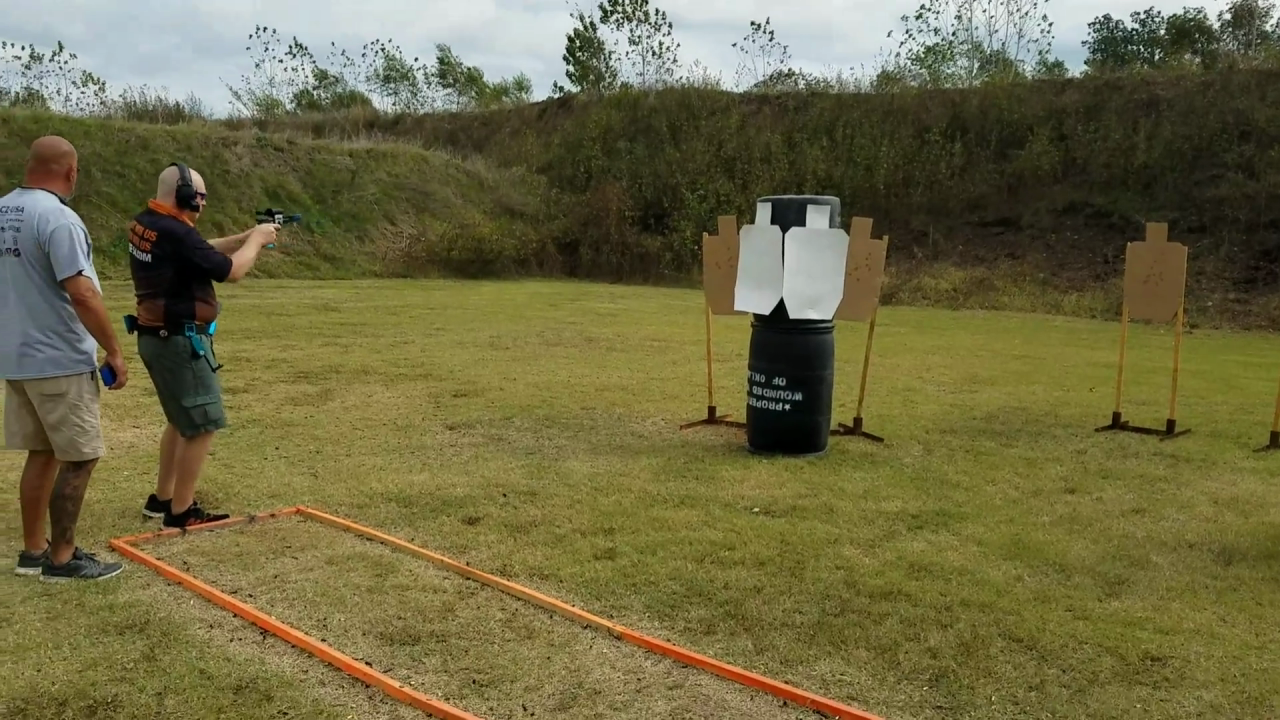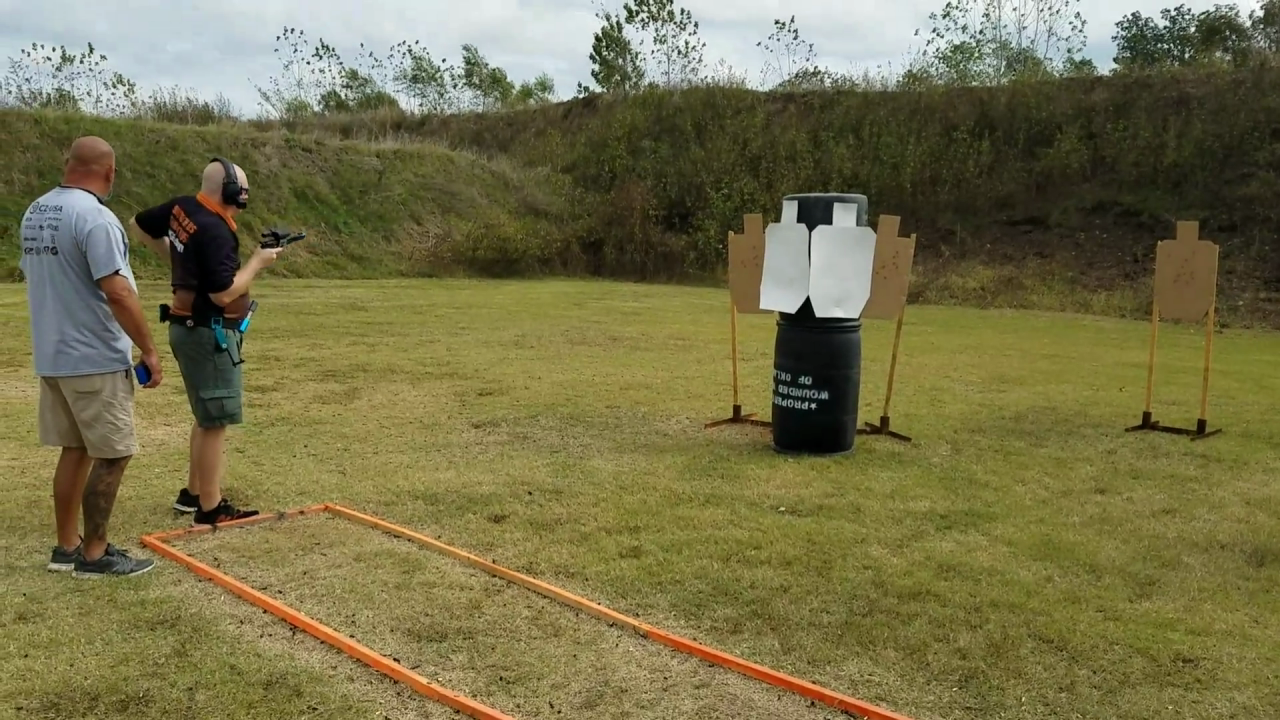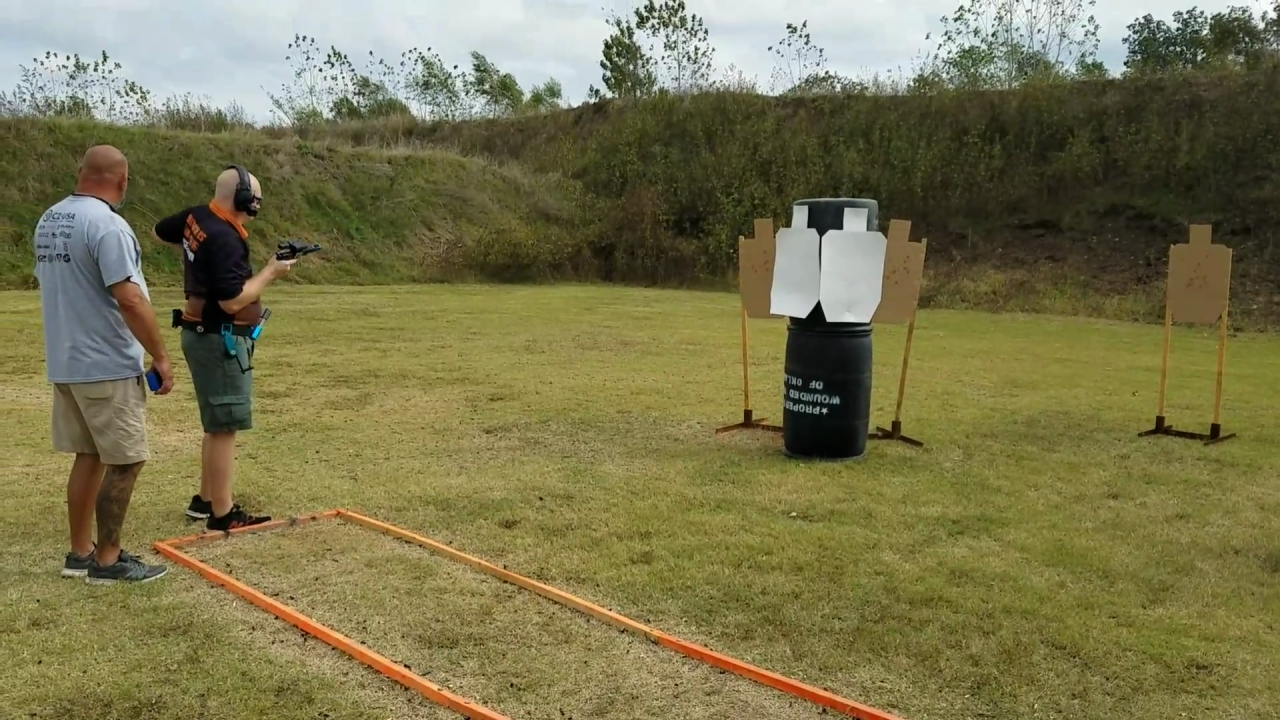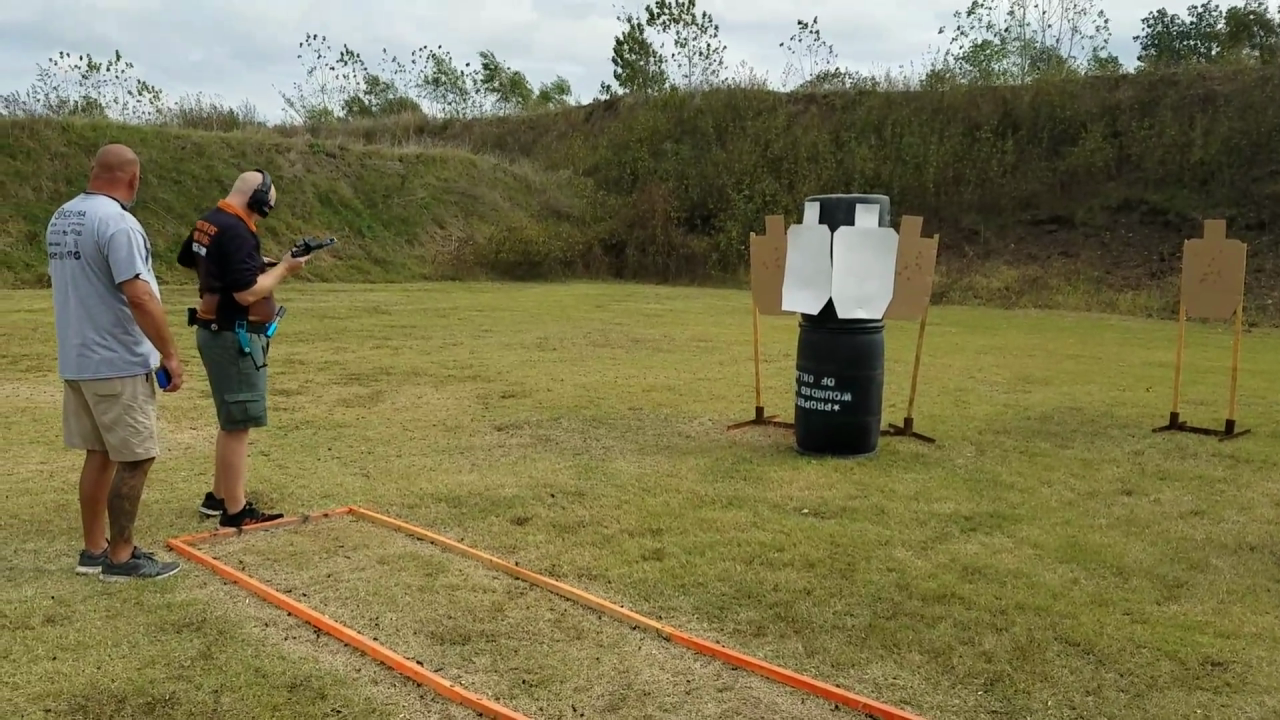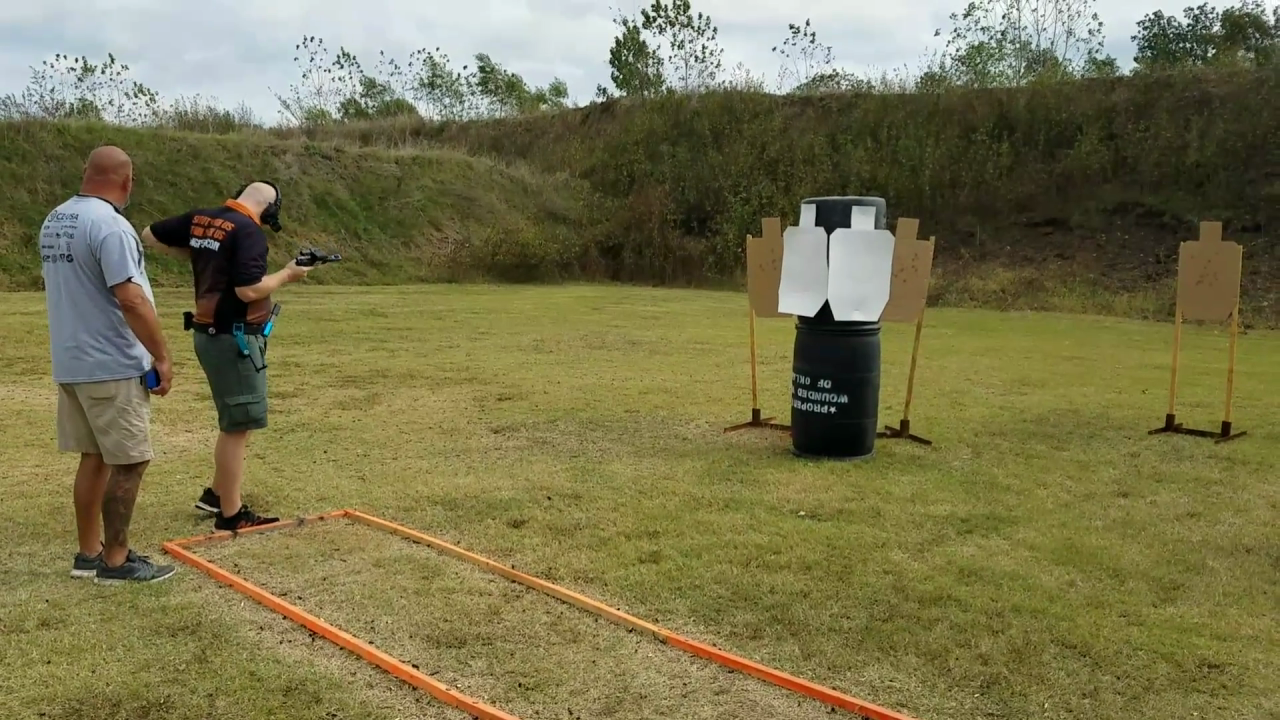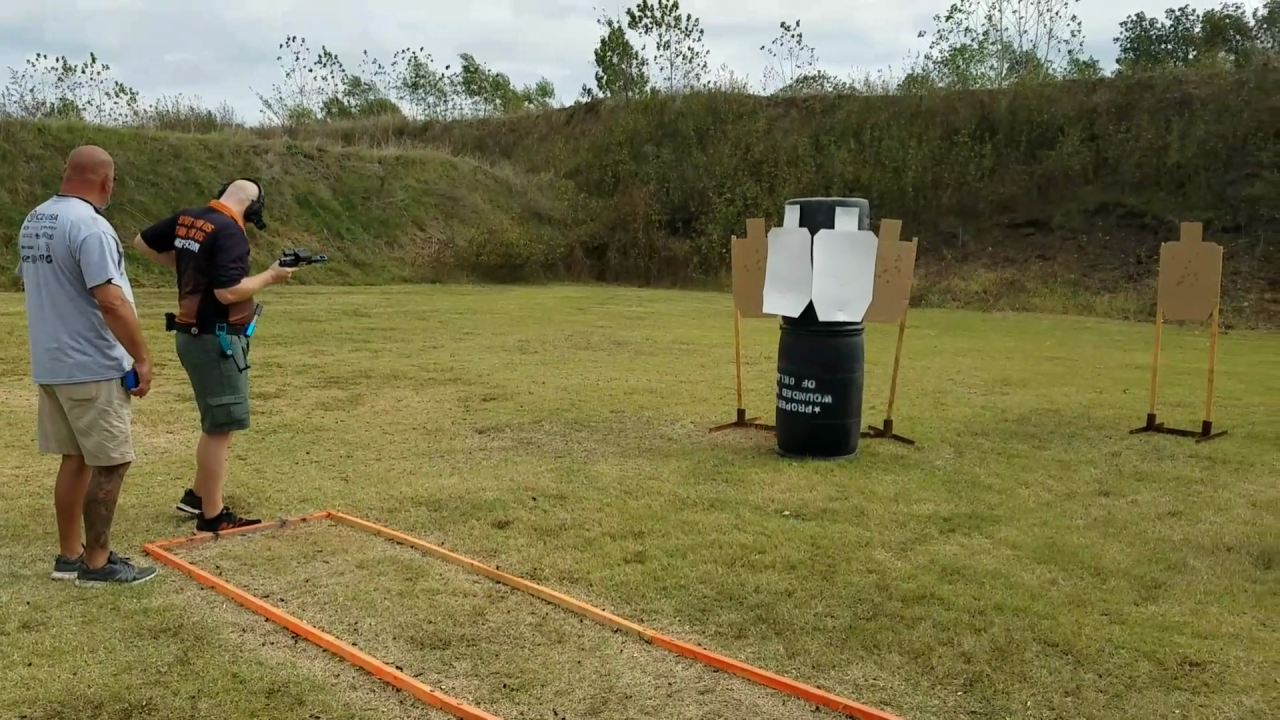
dt=0.5s
person 1, frame 1
right shoulder: (58, 217)
right elbow: (82, 295)
right wrist: (113, 351)
right hip: (60, 363)
left knee: (42, 454)
right knee: (79, 457)
right ankle: (62, 558)
person 1, frame 2
left shoulder: (36, 213)
right shoulder: (95, 217)
right elbow: (118, 293)
right wrist: (149, 350)
left hip: (53, 357)
right hip: (95, 360)
left knee: (75, 450)
right knee: (112, 455)
left ankle: (67, 546)
right ankle: (94, 554)
person 1, frame 3
left shoulder: (49, 220)
right shoulder: (106, 224)
right elbow: (129, 300)
right wrist: (160, 357)
left hip: (66, 363)
right hip: (107, 367)
left knee: (89, 456)
right knee: (124, 461)
left ankle: (80, 552)
right ankle: (107, 559)
person 1, frame 4
left shoulder: (61, 218)
right shoulder: (117, 222)
right elbow: (139, 297)
right wrist: (170, 354)
left hip: (77, 360)
right hip: (117, 364)
left knee: (100, 454)
right knee: (134, 458)
left ankle: (94, 549)
right ankle: (121, 556)
person 1, frame 5
left shoulder: (54, 221)
right shoulder: (109, 225)
right elbow: (131, 301)
right wrist: (161, 357)
left hip: (71, 363)
right hip: (111, 366)
left knee: (94, 457)
right knee: (128, 461)
left ankle: (89, 552)
right ankle: (115, 560)
person 1, frame 6
left shoulder: (34, 221)
right shoulder: (89, 225)
right elbow: (111, 302)
right wrist: (141, 358)
left hip: (52, 364)
right hip: (92, 368)
left knee: (75, 459)
right knee: (109, 463)
left ankle: (70, 554)
right ankle: (97, 562)
person 2, frame 1
left shoulder: (147, 221)
right shoulder: (175, 233)
left elbow: (201, 249)
right elbow: (231, 270)
left wrist: (247, 235)
right wrist: (257, 240)
left hip: (156, 337)
right hip: (179, 340)
left knee: (182, 421)
right knee: (202, 425)
left ankle: (162, 498)
right ankle: (180, 511)
person 2, frame 2
left shoulder: (183, 208)
right shoulder: (215, 232)
left elbow: (139, 226)
right elbow: (223, 294)
right wrist: (257, 262)
left hip: (189, 327)
right hip: (208, 333)
left knee: (207, 417)
right knee: (216, 420)
left ankle: (193, 492)
right ankle: (210, 507)
person 2, frame 3
left shoulder: (197, 217)
right shoulder: (224, 239)
left elbow: (160, 231)
right elbow: (232, 301)
right wrist: (270, 272)
left hip: (204, 334)
right hip: (219, 339)
left knee: (217, 424)
right knee: (225, 427)
left ankle: (205, 499)
right ankle: (222, 514)
person 2, frame 4
left shoulder: (205, 223)
right shoulder: (236, 230)
left elbow: (186, 259)
right elbow: (248, 293)
right wrist: (285, 268)
left hip: (218, 332)
right hip: (234, 336)
left knee: (232, 421)
right knee: (239, 423)
left ankle: (218, 497)
right ankle: (235, 510)
person 2, frame 5
left shoulder: (199, 219)
right shoulder: (248, 230)
left elbow: (149, 235)
right elbow: (249, 290)
right wrist: (287, 274)
left hip: (212, 334)
right hip: (233, 337)
left knee: (235, 421)
right knee: (238, 425)
left ankle: (216, 494)
right ankle: (230, 513)
person 2, frame 6
left shoulder: (186, 219)
right shoulder: (229, 231)
left elbow: (142, 243)
right elbow: (228, 292)
right wrist: (270, 276)
left hip: (194, 334)
right hip: (215, 338)
left knee: (217, 422)
right knee: (221, 426)
left ankle: (197, 496)
right ankle: (213, 516)
